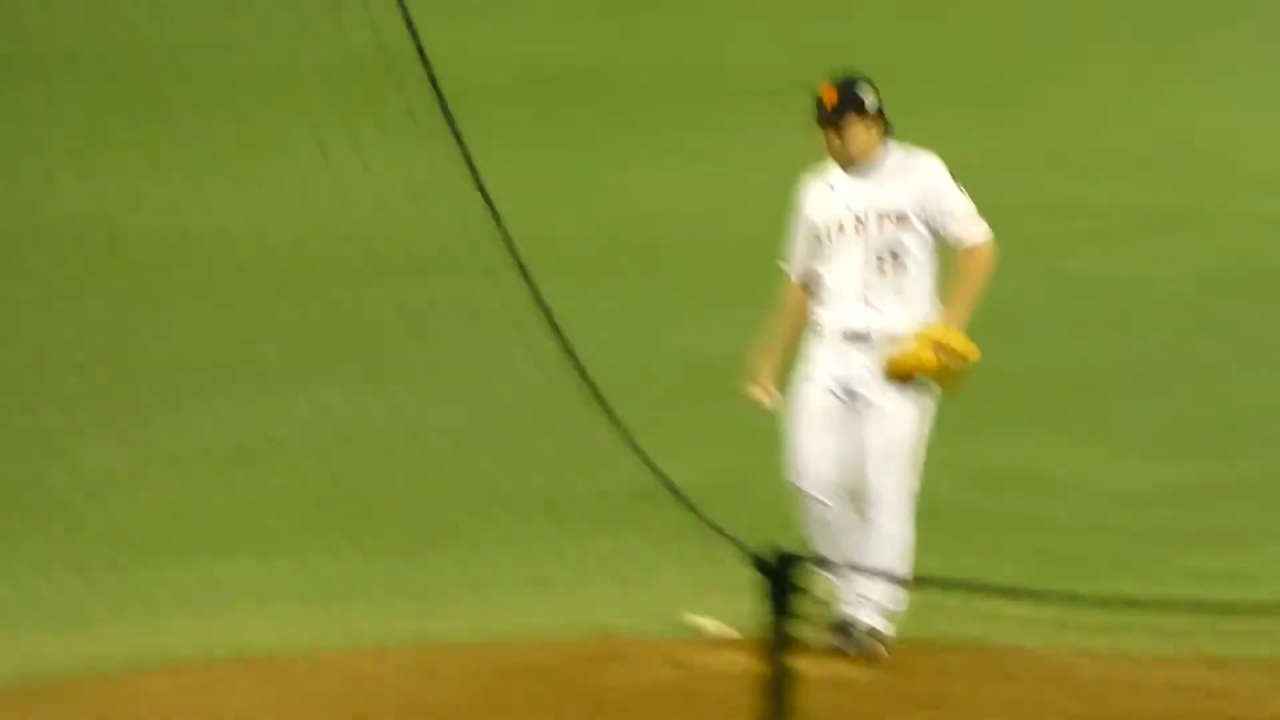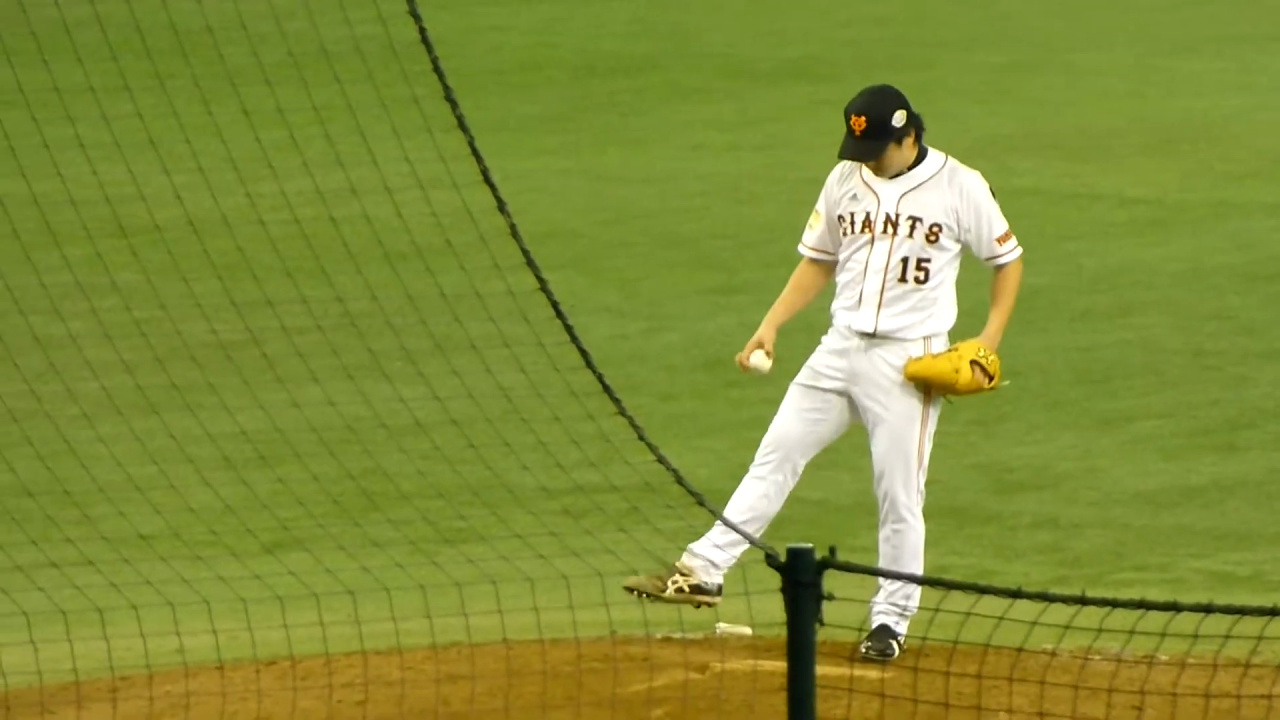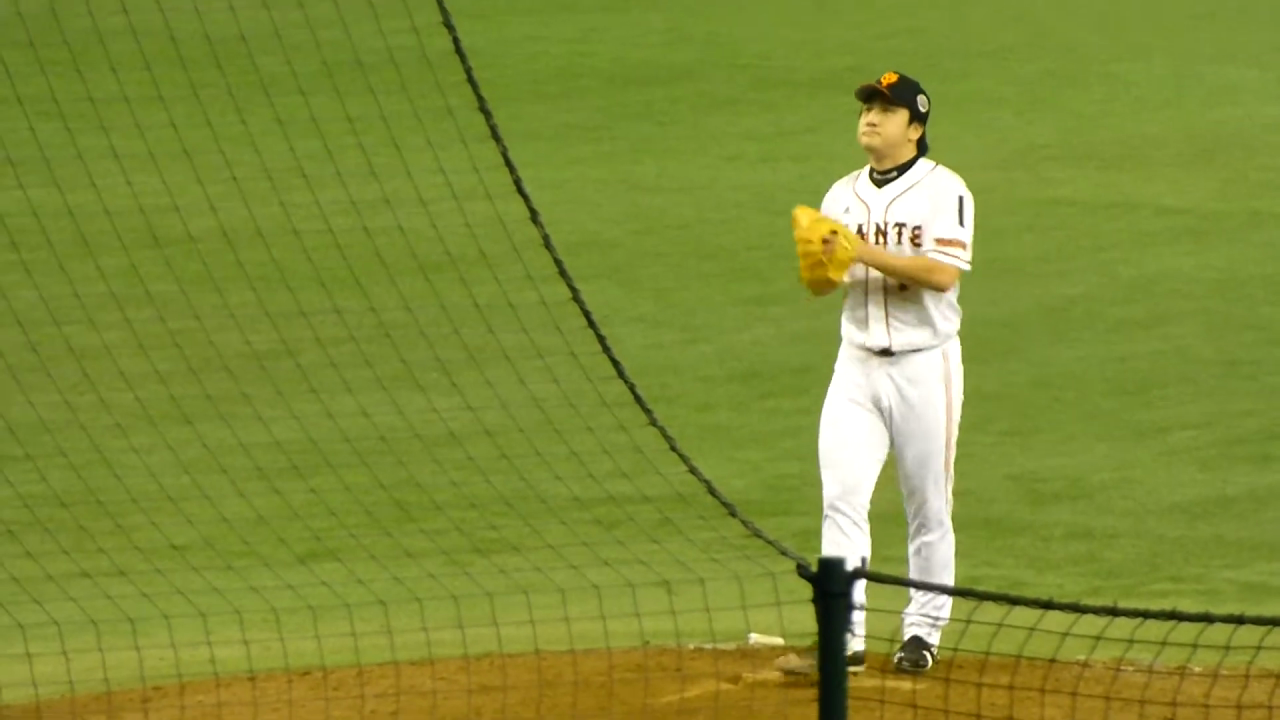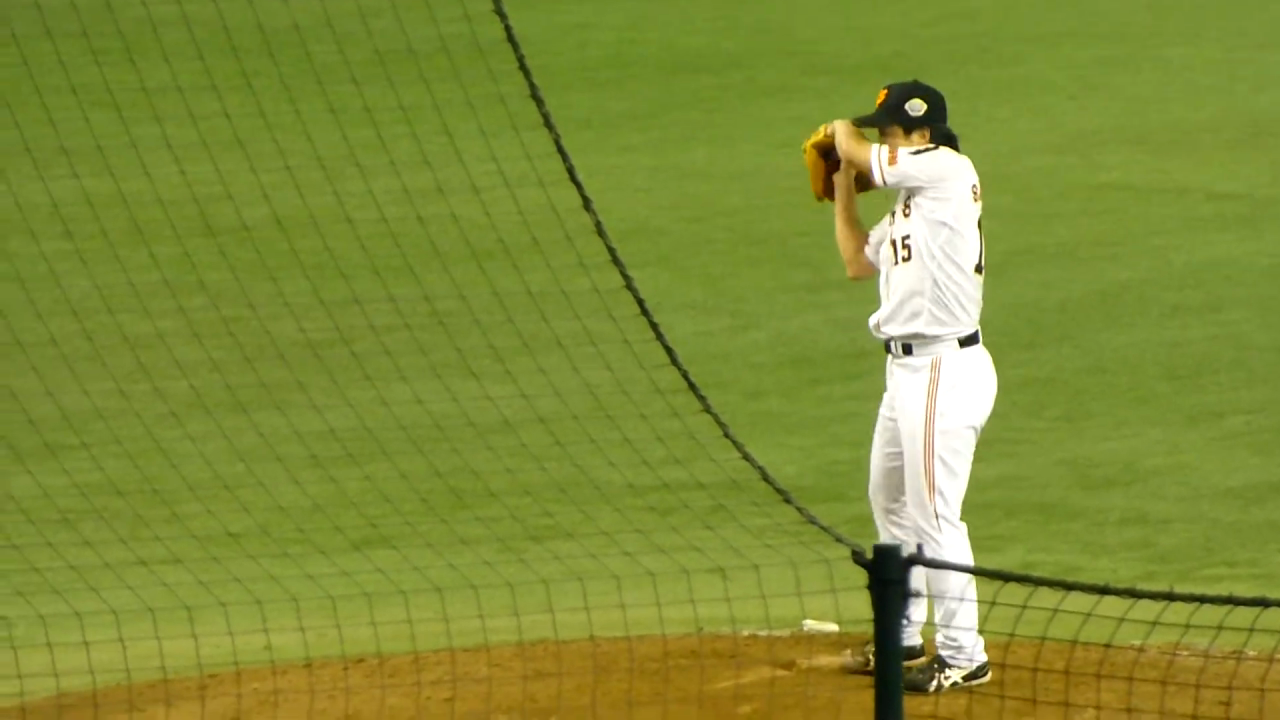
dt=1s
person 1, frame 1
left shoulder: (921, 175)
right shoulder: (815, 191)
left elbow: (978, 246)
right elbow: (802, 280)
left wrist: (949, 326)
right wrist: (770, 357)
left hip: (899, 358)
right hip: (830, 353)
left knee: (886, 491)
right knee: (814, 481)
left ankle: (876, 611)
right ankle: (852, 591)
person 1, frame 2
left shoulder: (961, 186)
right shoulder: (845, 179)
left elbow: (1008, 259)
right elbow: (818, 260)
left wrist: (990, 335)
right wrist: (771, 324)
left hip: (908, 361)
right hip: (839, 349)
left knee: (898, 496)
right knee: (775, 457)
left ankle: (891, 619)
right ankle: (701, 570)
person 1, frame 3
left shoulder: (944, 189)
right shoulder: (844, 192)
left elbow: (944, 276)
left wrist: (864, 250)
left hip: (927, 368)
right hip: (858, 367)
left knee: (927, 510)
right knee: (842, 500)
left ankle: (925, 630)
right ankle: (843, 637)
person 1, frame 4
left shoulder: (943, 167)
right shoulder: (911, 199)
left elbow: (857, 154)
right elbow: (858, 264)
left wrist: (837, 131)
right wrist: (842, 194)
left hip: (945, 371)
right hip: (909, 369)
left knee: (933, 517)
right knee: (891, 502)
left ankle: (963, 654)
right ankle: (903, 634)
